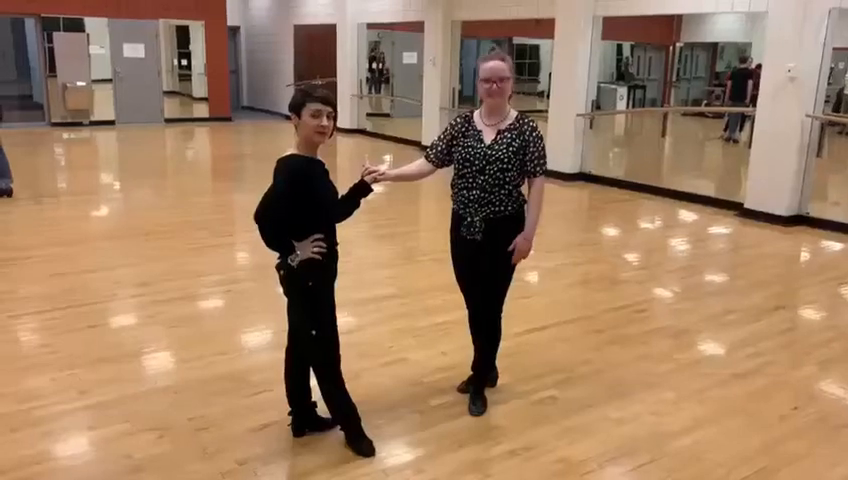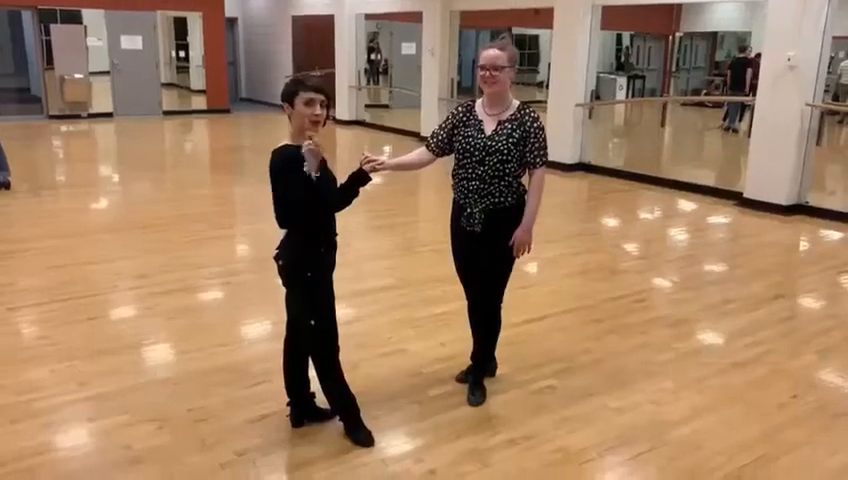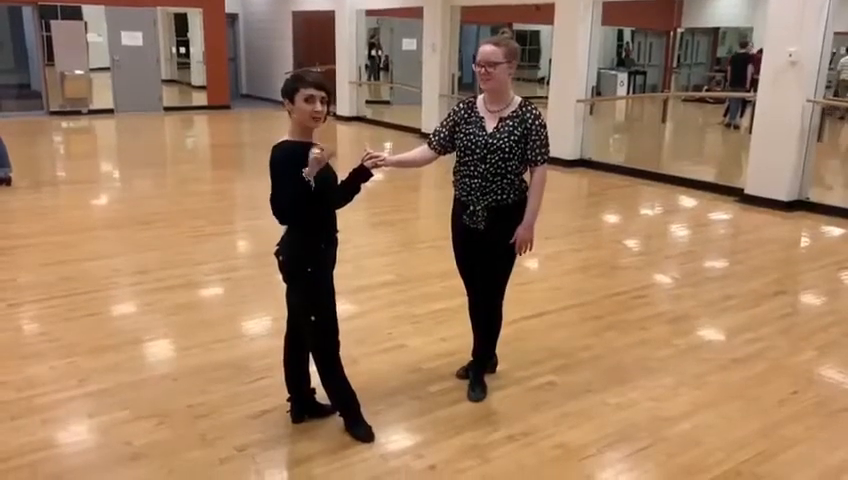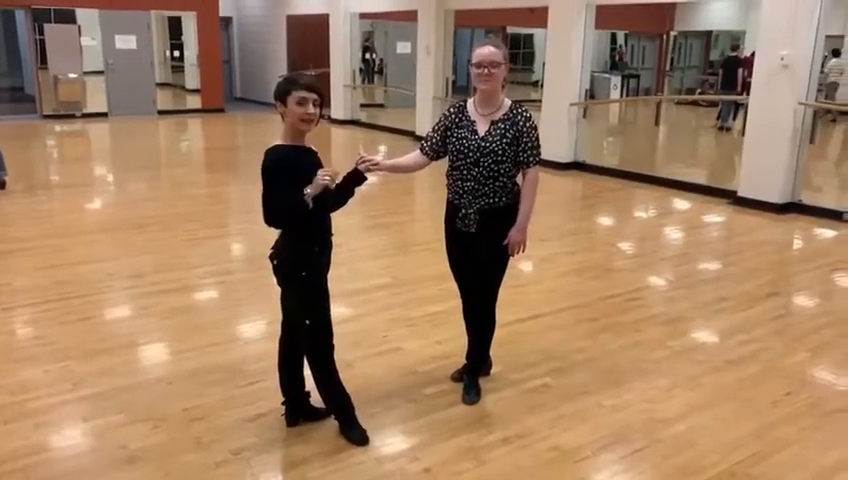
dt=0.7s
person 1, frame 1
left shoulder: (315, 166)
right shoulder: (292, 169)
left elbow: (331, 214)
right elbow: (264, 217)
left wrist: (362, 187)
right wrist: (291, 251)
left hip: (317, 270)
right hip: (304, 272)
left knee: (303, 343)
right knee: (324, 349)
left ankle: (303, 416)
right ankle: (350, 424)
person 1, frame 2
left shoulder: (312, 155)
right shoulder: (285, 158)
left elbow: (331, 203)
right elbow: (285, 216)
left wrist: (360, 176)
right wrist: (309, 170)
left hip: (316, 256)
right hip: (301, 259)
left knee: (300, 334)
right knee: (323, 340)
left ankle: (301, 407)
right ankle: (349, 415)
person 1, frame 3
left shoulder: (315, 151)
right shoulder: (285, 155)
left elbow: (332, 200)
right elbow: (283, 212)
left wrist: (363, 172)
right wrist: (309, 172)
left hip: (318, 251)
right hip: (302, 255)
left knee: (301, 330)
right knee: (323, 335)
left ankle: (302, 403)
right ankle: (349, 411)
person 1, frame 4
left shoulder: (309, 154)
right shoulder: (277, 158)
left elbow: (327, 204)
right elbow: (273, 216)
left wrist: (356, 175)
right wrist: (309, 191)
left hip: (312, 256)
right hip: (297, 259)
left knee: (296, 334)
right knee: (318, 339)
left ankle: (296, 406)
right ankle: (344, 414)
person 2, frame 1
left shoulder: (525, 130)
right shoulder: (461, 125)
left elbow: (536, 181)
right elbow: (429, 163)
left wrist: (528, 232)
right wrist: (390, 174)
left hip: (503, 231)
right hip: (464, 228)
left knee: (490, 307)
right knee: (473, 304)
left ankle: (479, 380)
right ankle: (487, 369)
person 2, frame 2
left shoulder: (527, 120)
right shoulder: (462, 114)
left elbow: (536, 174)
right elbow: (429, 152)
left wrist: (527, 224)
right wrist: (389, 163)
left hip: (503, 221)
right hip: (464, 218)
left knee: (489, 297)
right knee: (473, 295)
left ankle: (478, 371)
right ankle: (486, 360)
person 2, frame 3
left shoulder: (528, 117)
right shoulder: (463, 111)
left elbow: (538, 171)
right elbow: (431, 150)
left wrist: (528, 223)
right wrist: (390, 159)
left hip: (504, 218)
right hip: (465, 214)
left knee: (490, 294)
right knee: (474, 291)
left ankle: (479, 367)
right ankle: (486, 356)
person 2, frame 4
left shoulder: (519, 119)
right shoulder: (454, 115)
left elbow: (530, 174)
right elbow: (424, 155)
left wrist: (521, 225)
right wrist: (384, 164)
left hip: (497, 221)
right hip: (458, 218)
left knee: (483, 297)
right knee: (468, 295)
left ankle: (473, 370)
right ankle: (480, 359)
